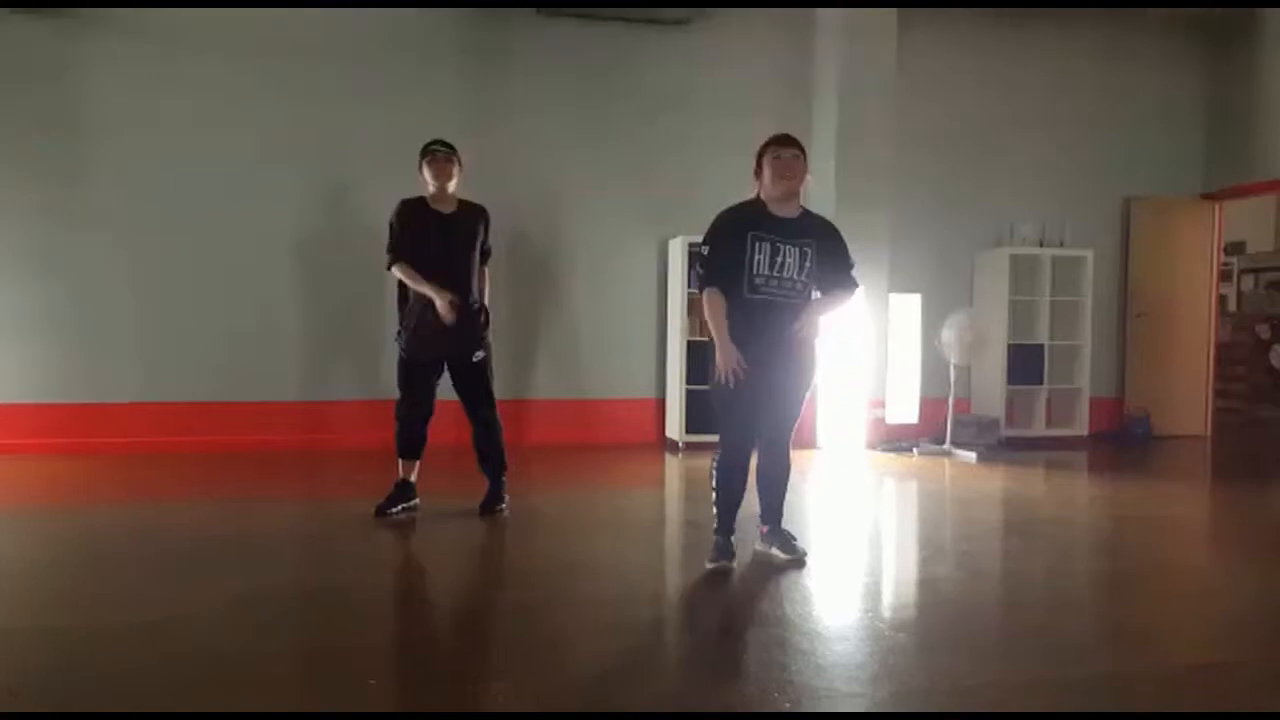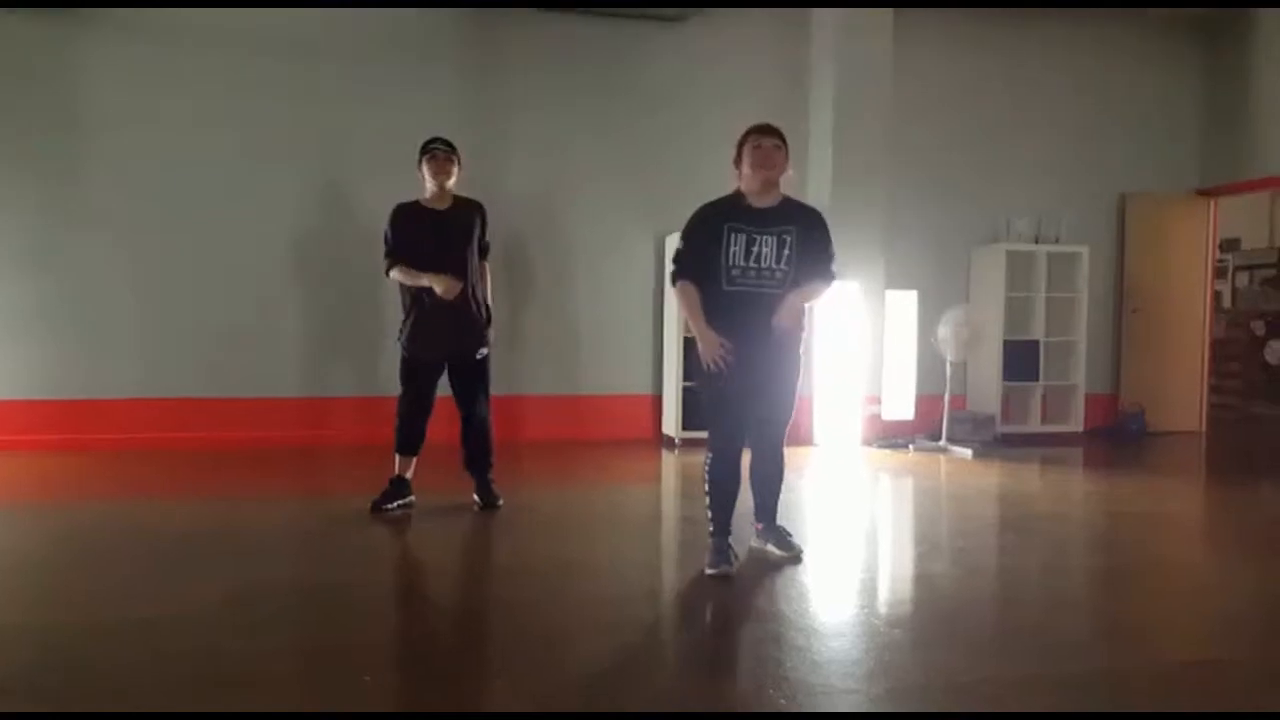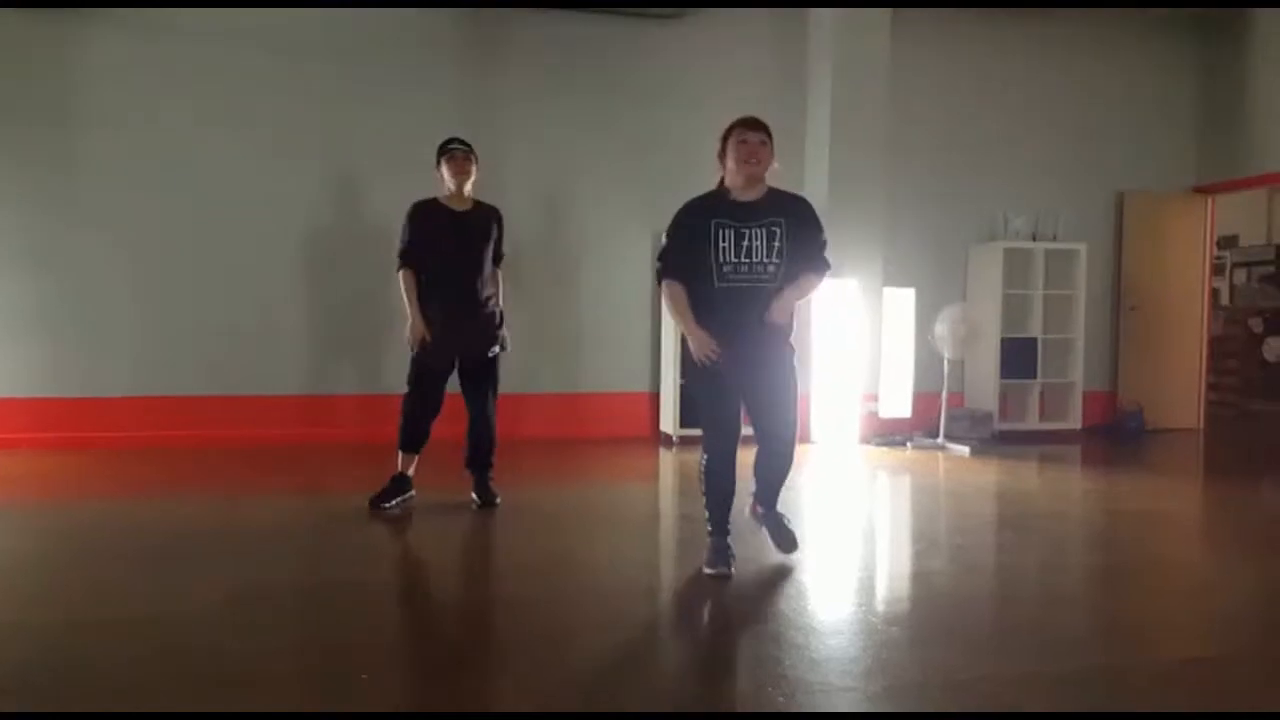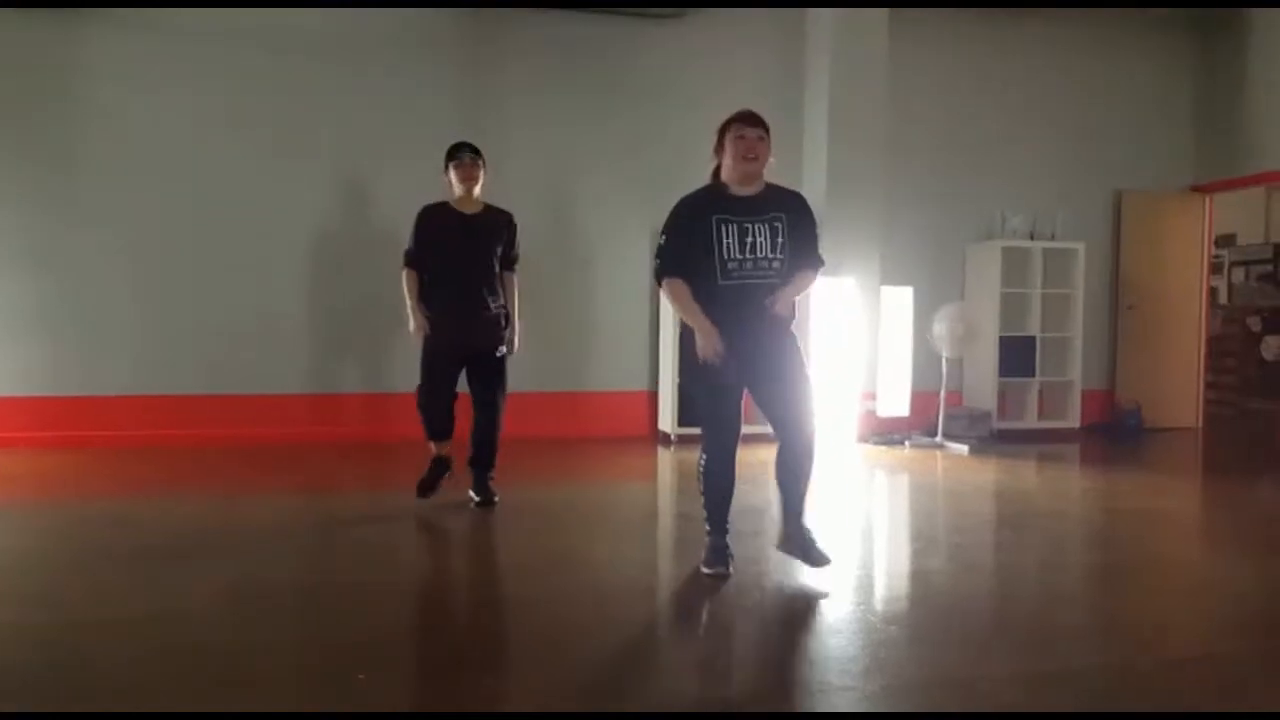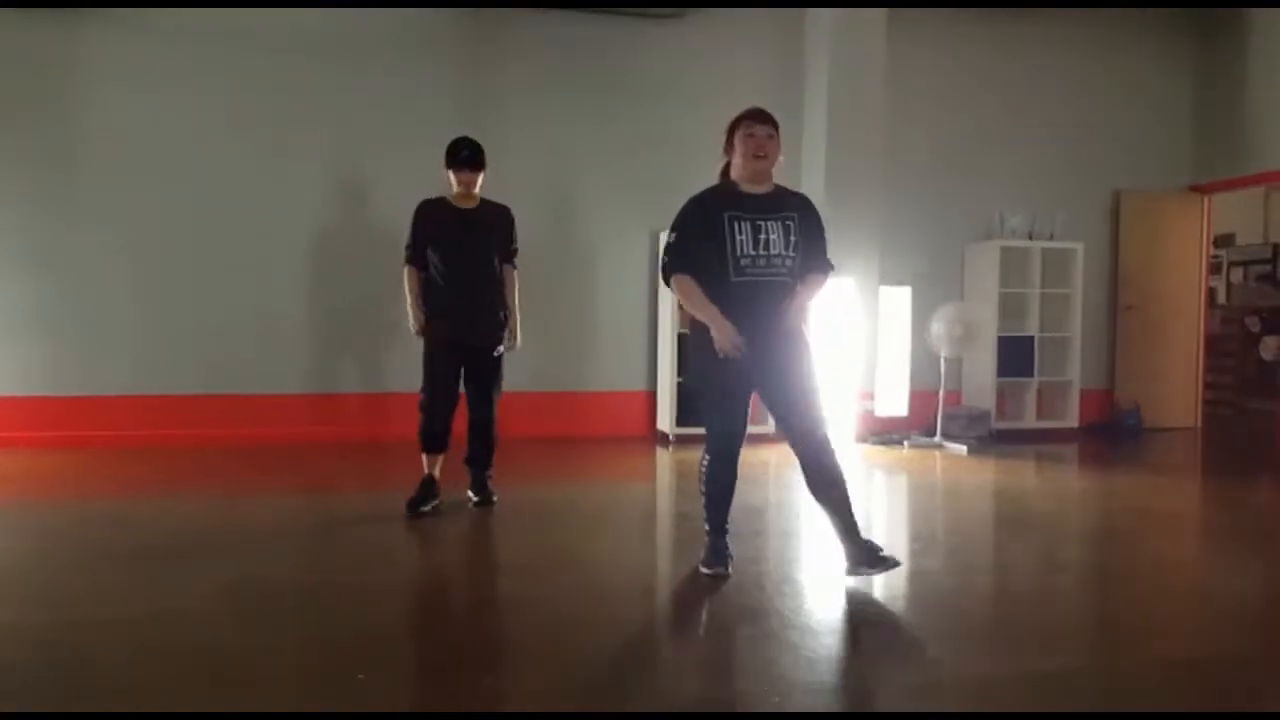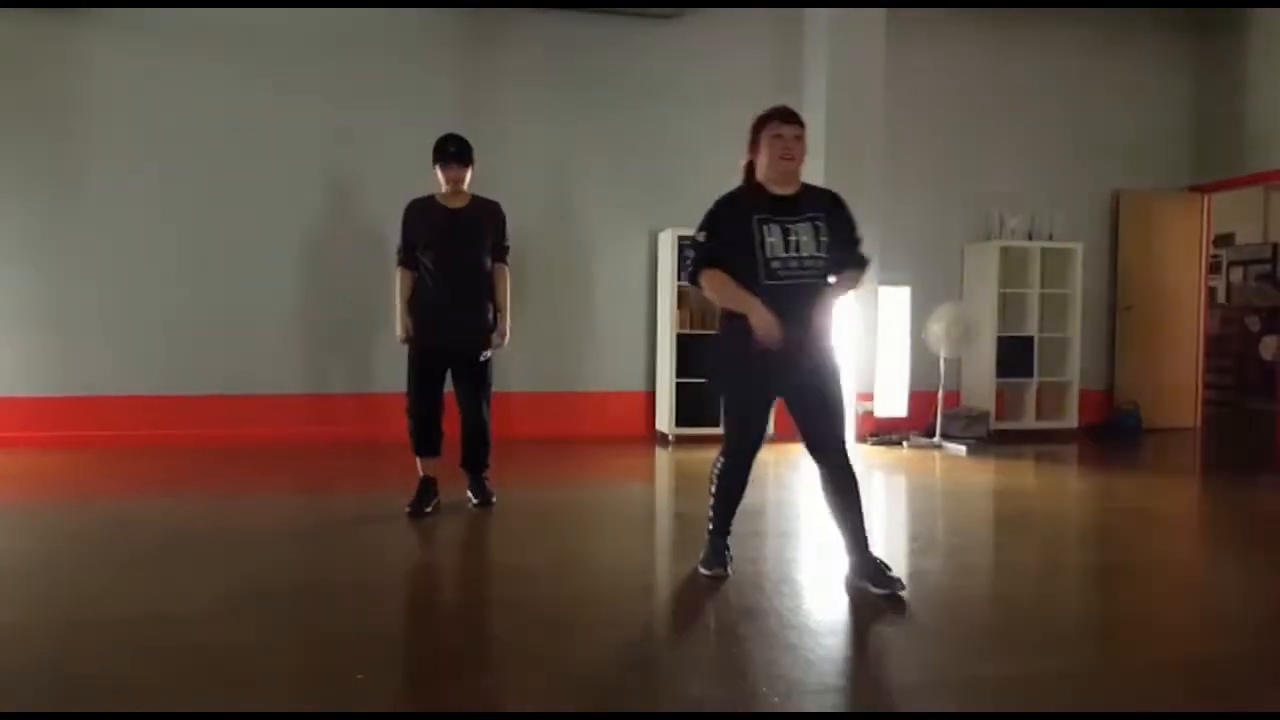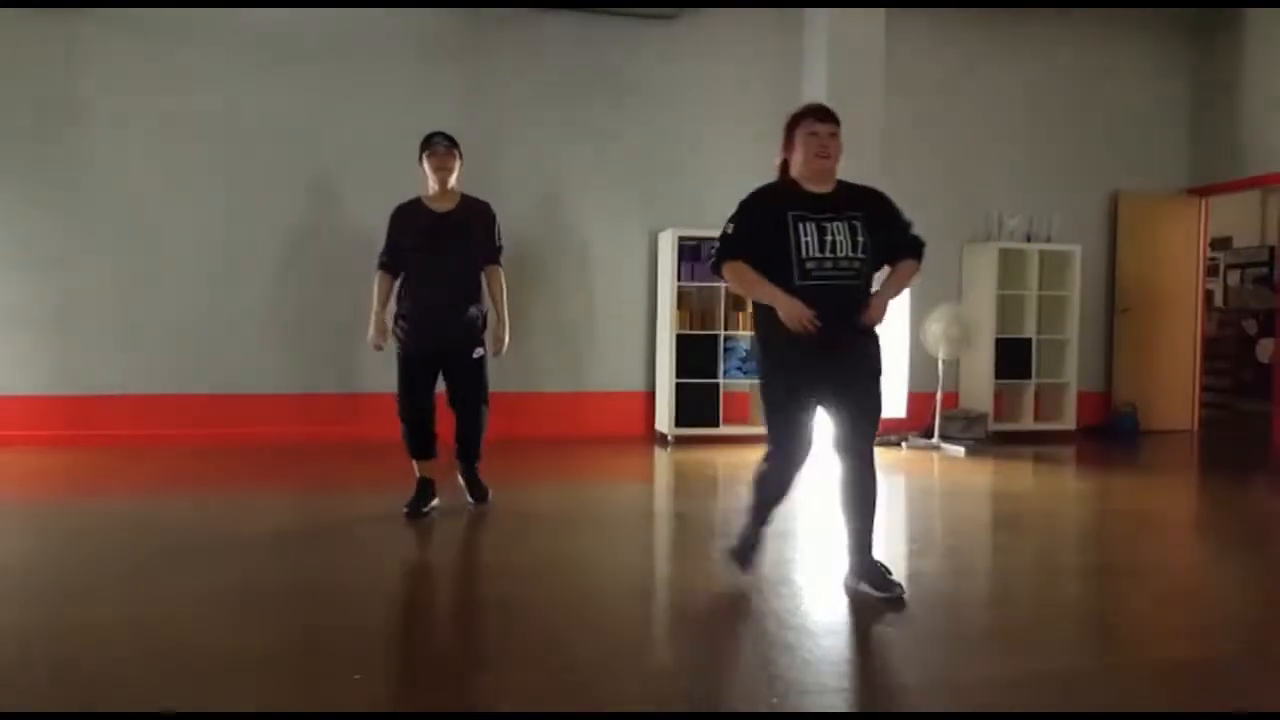
dt=0.2s
person 1, frame 1
left shoulder: (823, 232)
right shoulder: (733, 222)
left elbow: (844, 286)
right elbow: (710, 285)
left wrist: (815, 311)
right wrist: (722, 344)
left hip: (793, 353)
right hip: (742, 352)
left knee: (778, 442)
right knee: (735, 444)
left ankle: (771, 528)
right ankle: (723, 536)
person 1, frame 2
left shoulder: (806, 220)
right shoulder: (712, 217)
left elbow: (823, 276)
right elbow: (684, 278)
left wrist: (795, 300)
right wrist: (702, 332)
left hip: (779, 349)
right hip: (723, 349)
left knee: (770, 441)
right knee: (724, 444)
left ankle: (767, 524)
right ankle: (720, 540)
person 1, frame 3
left shoulder: (795, 210)
right shoulder: (697, 213)
left elbow: (817, 267)
right elbow: (670, 276)
left wrist: (788, 296)
right wrist: (690, 330)
left hip: (771, 344)
right hip: (714, 347)
left knee: (780, 438)
right knee: (719, 444)
left ankle: (766, 506)
right ankle: (718, 539)
person 1, frame 4
left shoulder: (791, 206)
right shoulder: (693, 209)
left elbow: (810, 263)
right elbow: (669, 274)
left wrist: (789, 293)
right wrist: (700, 327)
left hip: (774, 340)
right hip: (715, 344)
left knee: (799, 434)
right knee: (719, 443)
left ankle: (793, 527)
right ankle: (717, 539)
person 1, frame 5
left shoulder: (799, 208)
right shoulder: (704, 207)
left elbow: (819, 267)
right elbow: (676, 273)
left wrist: (799, 300)
right wrist: (715, 323)
left hip: (784, 342)
right hip: (722, 346)
left knee: (814, 441)
right knee: (723, 445)
left ankle: (853, 543)
right ankle: (716, 540)
person 1, frame 6
left shoulder: (829, 206)
right shoulder: (733, 209)
left elbow: (853, 265)
right elbow: (705, 273)
left wrist: (829, 299)
right wrist: (752, 308)
left hip: (811, 349)
right hip: (749, 350)
left knee: (833, 452)
right knee: (740, 449)
left ankle: (861, 558)
right ankle: (717, 540)
person 1, frame 7
left shoulder: (870, 203)
right shoulder: (765, 204)
left elbow: (910, 254)
right elbow: (728, 263)
left wrist: (884, 295)
right wrist: (778, 299)
left hip: (854, 350)
right hip: (787, 352)
left knee: (858, 455)
right knee: (788, 451)
left ankle: (862, 562)
right ankle: (753, 529)
person 2, frame 1
left shoulder: (477, 215)
right shoulder: (407, 212)
right elbow: (396, 264)
left wrist: (483, 314)
right wrist: (434, 293)
left hip: (469, 329)
right hip: (420, 326)
left knee: (482, 406)
right knee: (411, 408)
left ankle: (497, 481)
right ankle: (406, 487)
person 2, frame 2
left shoulder: (474, 211)
right shoulder: (403, 215)
right elbow: (394, 269)
left wrist: (486, 310)
right wrist: (431, 281)
left hip: (470, 326)
right hip: (422, 328)
left knee: (476, 407)
right knee: (412, 405)
left ankle: (483, 481)
right ankle: (401, 483)
person 2, frame 3
left shoulder: (491, 217)
right shoulder: (421, 213)
right elbow: (406, 268)
left wrist: (500, 319)
right wrist: (414, 315)
left hip: (482, 327)
right hip: (433, 327)
left knee: (482, 406)
right knee: (419, 402)
left ankle: (481, 479)
right ankle: (402, 480)
person 2, frame 4
left shoulder: (502, 221)
right shoulder: (431, 217)
left elbow: (508, 274)
right elbow: (411, 267)
left wrist: (513, 323)
right wrist: (414, 311)
left hip: (490, 328)
right hip: (442, 326)
left knee: (490, 404)
right knee: (433, 395)
left ankle: (481, 477)
right ankle: (440, 457)
person 2, frame 5
left shoulder: (500, 215)
right shoulder: (428, 212)
left elbow: (508, 268)
right elbow: (412, 263)
left wrist: (513, 317)
right wrist: (414, 307)
left hip: (487, 325)
right hip: (441, 324)
left knee: (484, 404)
right knee: (436, 400)
left ankle: (480, 477)
right ankle: (429, 480)
person 2, frame 6
left shoulder: (491, 213)
right shoulder: (417, 211)
left elbow: (499, 265)
right elbow: (406, 266)
left wrist: (503, 316)
right wrist: (402, 313)
left hip: (475, 326)
right hip: (428, 327)
left knee: (475, 406)
right knee: (422, 404)
left ankle: (477, 478)
right ankle: (428, 483)
person 2, frame 7
left shoulder: (480, 213)
right shoulder: (405, 215)
left elbow: (492, 268)
right elbow: (387, 270)
left wrist: (501, 320)
right wrist: (377, 319)
left hip: (466, 329)
right hip: (415, 330)
left knee: (472, 403)
right knee: (413, 407)
left ankle: (469, 468)
right ankle: (425, 484)
